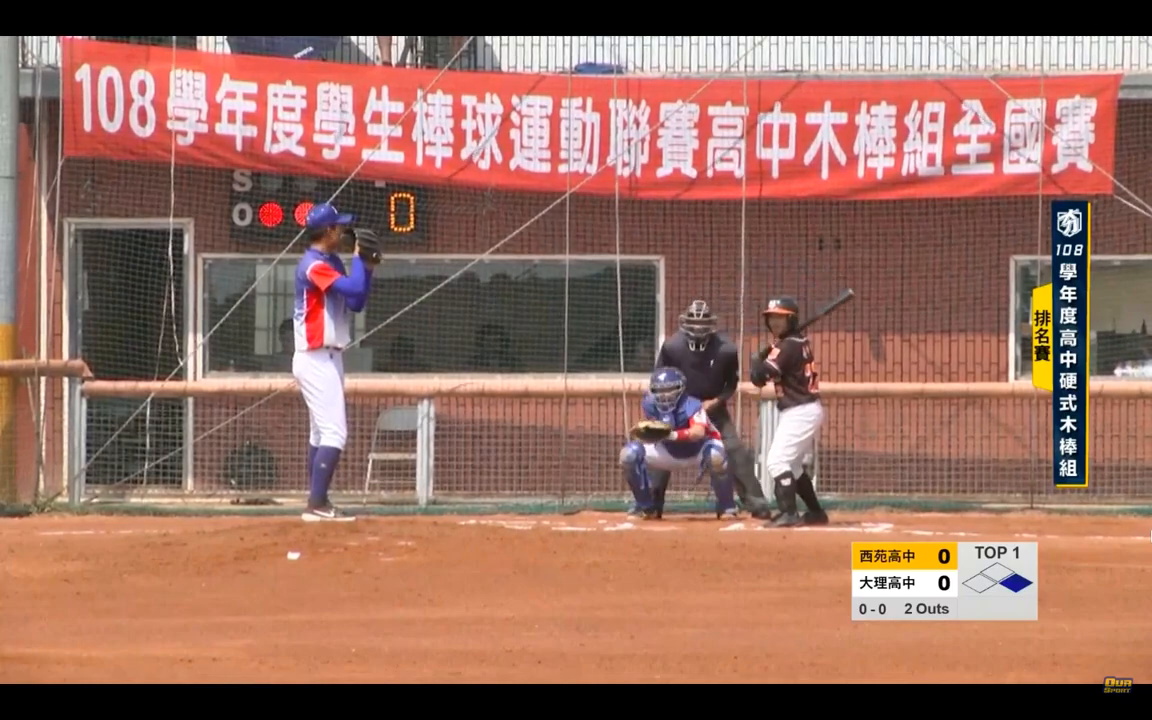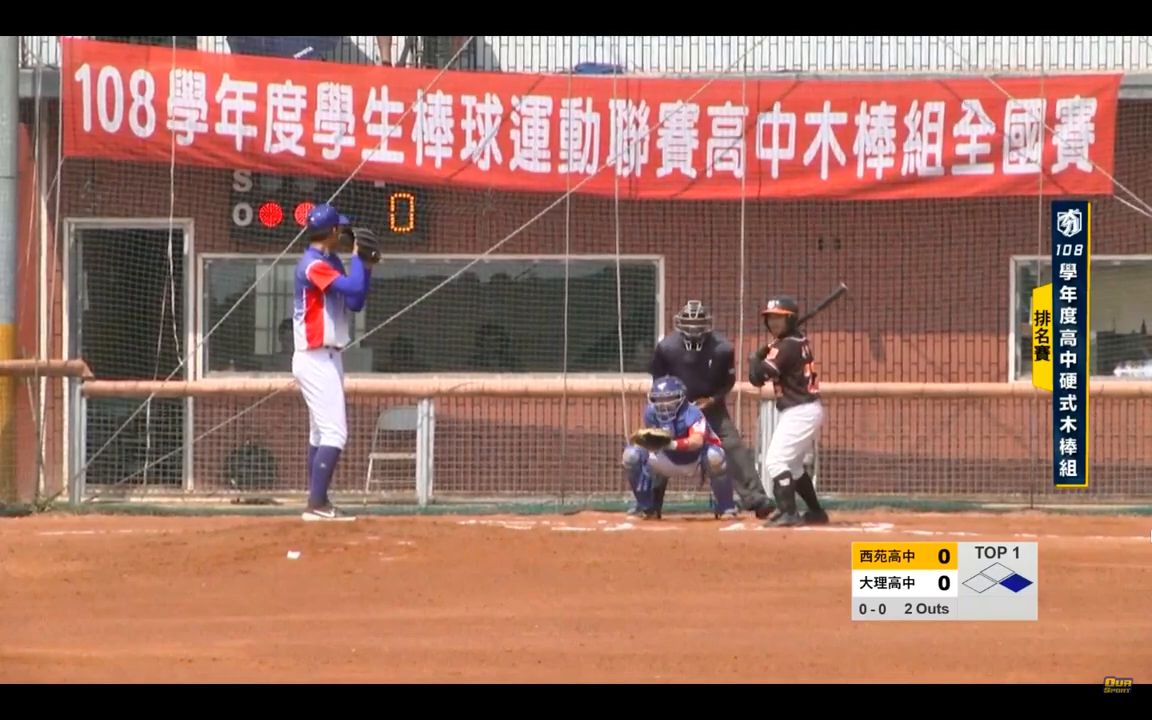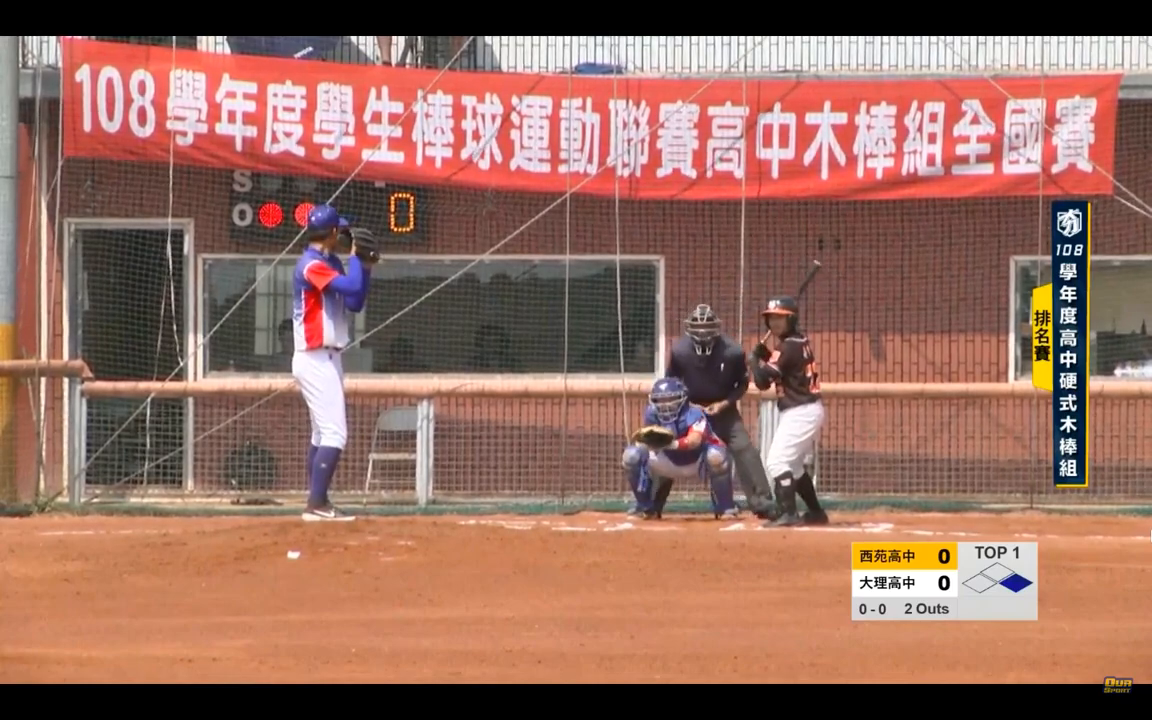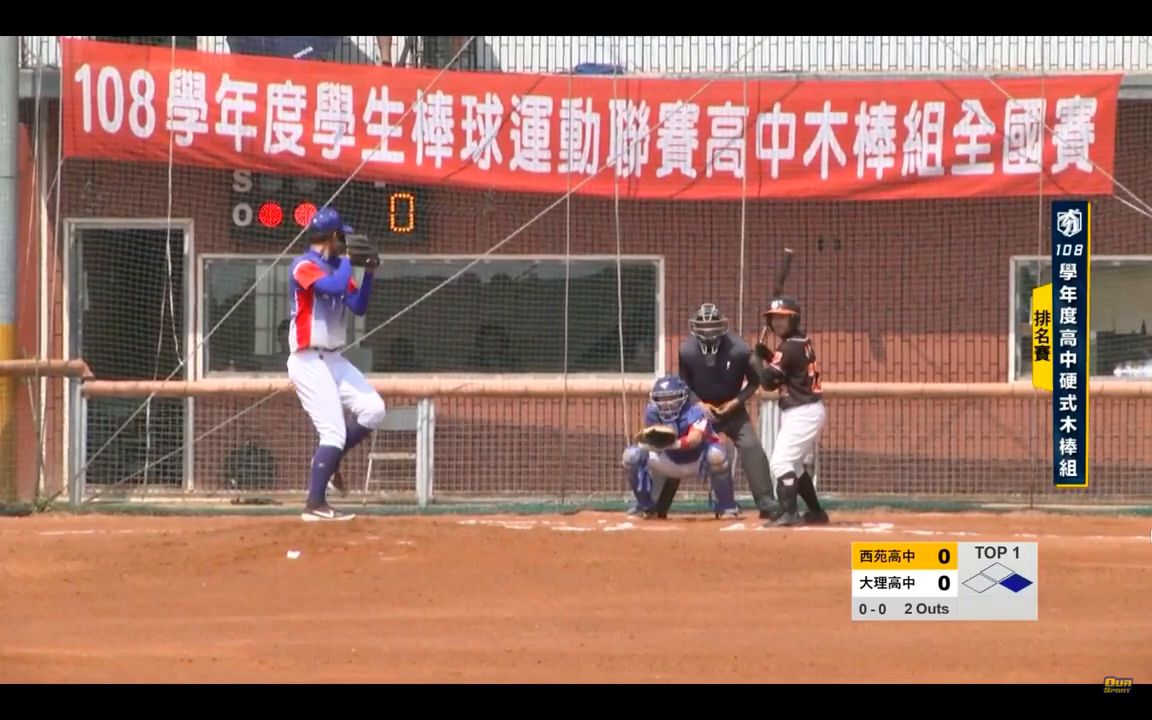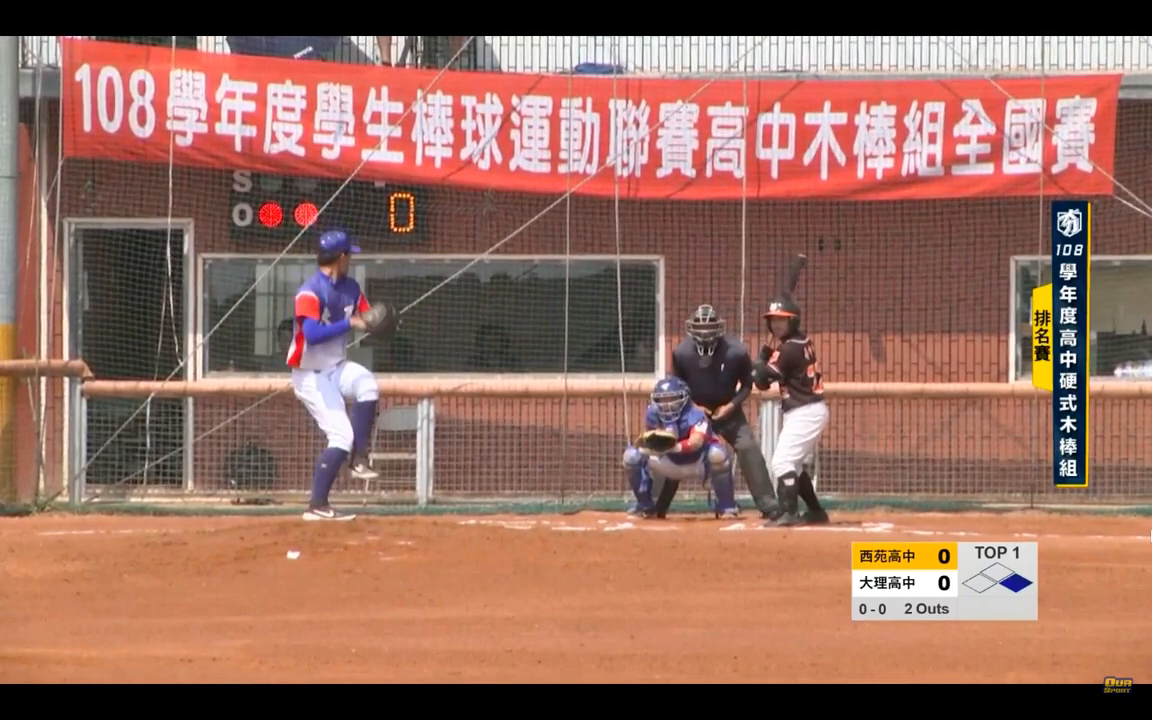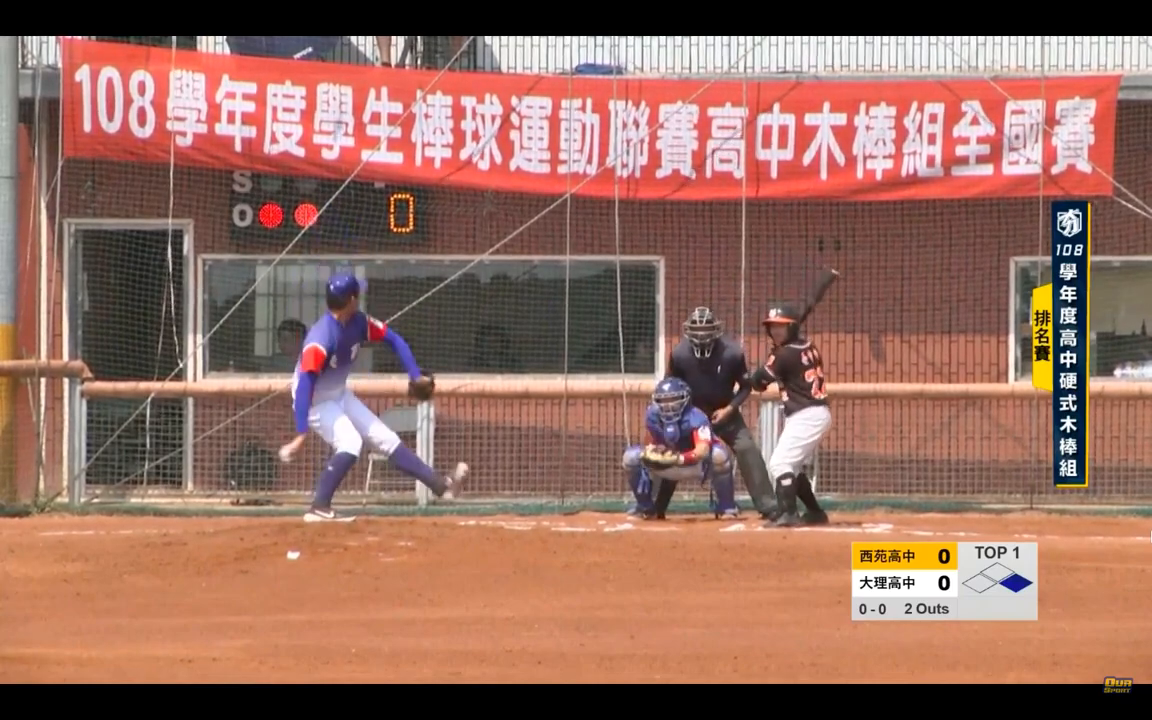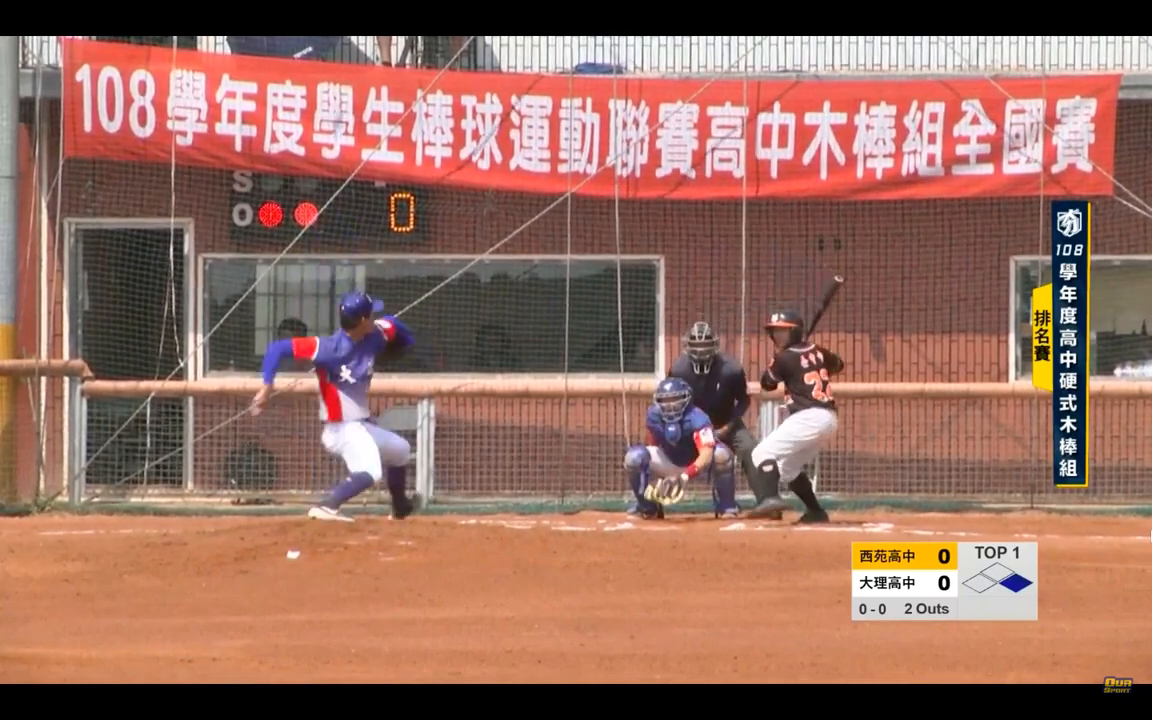
dt=0.2s
person 1, frame 1
left shoulder: (332, 263)
right shoulder: (314, 265)
left elbow: (356, 303)
right elbow: (354, 289)
left wrist: (367, 267)
right wrist: (357, 257)
left hip: (328, 359)
right hip: (316, 360)
left knee: (321, 433)
right knee: (334, 433)
left ankle: (319, 502)
right ankle: (316, 505)
person 1, frame 2
left shoulder: (331, 262)
right shoulder: (313, 264)
left elbow: (356, 303)
right elbow: (354, 288)
left wrist: (366, 267)
right wrist: (357, 257)
left hip: (327, 358)
right hip: (316, 360)
left knee: (321, 433)
right knee: (334, 433)
left ankle: (319, 502)
right ankle: (316, 505)
person 1, frame 3
left shoulder: (331, 262)
right shoulder: (310, 264)
left elbow: (355, 304)
right elbow: (352, 287)
left wrist: (365, 267)
right wrist: (355, 256)
left hip: (328, 359)
right hip: (315, 360)
left knee: (324, 434)
right knee: (335, 434)
left ankle: (319, 501)
right ankle: (316, 505)
person 1, frame 4
left shoulder: (337, 265)
right shoulder: (304, 265)
left elbow: (359, 307)
right elbow: (334, 288)
left wrist: (369, 273)
right wrist: (348, 261)
left hip: (333, 359)
right hip: (310, 362)
left knee: (374, 411)
right knee: (334, 433)
left ankle: (326, 463)
right ankle: (315, 506)
person 1, frame 5
left shoulder: (350, 286)
right shoulder: (310, 291)
left elbow: (366, 320)
right elbow: (313, 335)
right wrist: (350, 324)
left hip: (337, 367)
right hip: (310, 375)
left knee: (368, 387)
right knee: (341, 436)
left ankle: (358, 457)
right ankle: (317, 506)
person 1, frame 6
left shoulder: (360, 321)
right shoulder: (320, 339)
left elbow: (392, 338)
right elbow: (304, 386)
left wrist: (415, 375)
right wrist: (301, 434)
left hip: (339, 397)
right hip: (316, 403)
left knee: (386, 440)
right knee: (350, 445)
left ankle: (439, 483)
right ankle: (319, 508)
person 1, frame 7
left shoulder: (374, 335)
right shoulder: (327, 348)
left elbow: (399, 333)
right elbow: (277, 347)
right wrist: (267, 386)
left hip: (361, 424)
right hip: (343, 427)
left knee: (401, 450)
right knee: (370, 472)
left ankle: (401, 506)
right ankle: (327, 507)
person 2, frame 1
left shoulder: (787, 346)
right shoulder: (799, 341)
left elbow: (759, 377)
left wrist: (758, 359)
right wrist: (768, 357)
left hip: (799, 412)
right hip: (806, 410)
left knee: (777, 461)
right knee: (793, 465)
left ankle: (788, 513)
right ankle: (815, 511)
person 2, frame 2
left shoulder: (786, 346)
right shoulder: (800, 341)
left elbow: (757, 377)
left wrist: (757, 358)
right wrist: (768, 357)
left hip: (798, 412)
right hip: (808, 410)
left knee: (775, 461)
right knee: (793, 465)
left ankle: (788, 513)
right ankle: (816, 512)
person 2, frame 3
left shoulder: (787, 346)
right shoulder: (800, 341)
left elbow: (762, 380)
left wrist: (756, 357)
right wrist: (766, 356)
left hip: (799, 413)
right hip: (809, 410)
left knee: (777, 462)
right knee: (793, 465)
left ankle: (788, 514)
right ankle: (816, 512)
person 2, frame 4
left shoulder: (789, 346)
right shoulder: (801, 341)
left elbow: (769, 381)
right elbow: (784, 368)
left wrist: (757, 359)
right wrist: (766, 355)
left hip: (801, 412)
right hip: (808, 410)
left knee: (781, 462)
right knee: (794, 464)
left ankle: (788, 514)
right ankle: (816, 512)
person 2, frame 5
left shoulder: (788, 348)
right shoulder: (802, 342)
left elbow: (763, 381)
left wrist: (760, 360)
right wrist: (770, 356)
left hip: (804, 413)
right hip: (809, 411)
left knee: (782, 462)
right knee: (794, 464)
left ankle: (788, 514)
right ankle: (816, 512)
person 2, frame 6
left shoulder: (784, 354)
right shoulder: (808, 346)
left elbow: (757, 382)
left wrist: (768, 361)
left hip: (806, 416)
right hip: (816, 414)
left knee: (779, 463)
right knee: (791, 466)
left ankle: (788, 514)
right ankle: (815, 512)
person 2, frame 7
left shoulder: (784, 357)
right shoulder: (817, 350)
left elbow: (767, 384)
right elbow: (838, 365)
left hip: (809, 417)
right hip: (827, 418)
left knee: (763, 453)
right knee: (789, 467)
right ankle: (816, 511)
person 3, frame 1
left shoulder: (725, 349)
right shoulder: (672, 346)
left elbow: (732, 384)
left wrist: (715, 401)
left hip: (715, 405)
left knee: (736, 449)
left ankle: (756, 502)
right ankle: (653, 504)
person 3, frame 2
left shoulder: (722, 348)
right shoulder: (667, 346)
left elbow: (729, 381)
right elbow: (657, 375)
left wrist: (711, 400)
left hip: (711, 404)
left knee: (734, 448)
left ankle: (756, 499)
person 3, frame 3
left shoulder: (733, 351)
right shoulder: (680, 350)
left elbow: (743, 383)
left wrist: (725, 403)
left hip: (723, 409)
left knee: (744, 450)
left ankle: (763, 504)
person 3, frame 4
left shoulder: (740, 349)
right shoulder: (687, 350)
left elbow: (754, 382)
right elbow: (685, 383)
left wrist: (736, 402)
right wrist: (699, 404)
left hip: (732, 408)
right hip: (700, 407)
left knee: (752, 448)
left ankle: (767, 505)
right ankle: (657, 506)
person 3, frame 5
left shoulder: (736, 351)
right shoulder: (682, 352)
left elbow: (747, 384)
left wrist: (731, 405)
left hip: (728, 410)
left knee: (749, 449)
left ankle: (769, 506)
person 3, frame 6
left shoulder: (733, 352)
right shoulder: (679, 353)
left elbow: (746, 386)
left wrist: (730, 409)
left hip: (725, 411)
left knee: (747, 450)
left ankle: (768, 506)
person 3, frame 7
left shoulder: (731, 368)
right shoulder: (679, 368)
left elbow: (744, 400)
left wrist: (727, 427)
left hip: (727, 422)
left knee: (750, 451)
left ankle: (770, 503)
person 4, frame 1
left shoulder: (691, 405)
right shoulder: (650, 405)
left elbow: (699, 433)
left wrist: (673, 435)
left hip: (698, 449)
right hip: (669, 451)
left knee: (716, 456)
right knee: (629, 454)
left ankle: (726, 507)
right ankle: (645, 507)
person 4, frame 2
left shoulder: (692, 414)
right shoulder: (651, 413)
left elbow: (697, 442)
left wrist: (672, 444)
left hip: (698, 458)
right hip: (670, 459)
left knee: (714, 456)
right knee: (631, 455)
right ankle: (646, 508)
person 4, frame 3
left shoulder: (694, 415)
right shoulder: (652, 414)
left elbow: (695, 440)
left wrist: (673, 444)
left hip: (698, 462)
right hip: (670, 462)
left knee: (715, 455)
right knee: (631, 455)
left ankle: (726, 508)
right ankle: (646, 508)
person 4, frame 4
left shoulder: (695, 413)
right shoulder: (652, 413)
left elbow: (695, 438)
left wrist: (675, 444)
left hip: (698, 461)
right hip: (671, 461)
left knee: (716, 453)
right knee: (631, 455)
left ankle: (726, 507)
right ankle: (646, 507)
person 4, frame 5
left shoulder: (695, 415)
right shoulder: (652, 414)
left elbow: (696, 441)
left wrist: (676, 447)
left hip: (699, 463)
right hip: (670, 463)
left knee: (717, 453)
right knee: (632, 455)
left ankle: (726, 507)
right ankle: (646, 507)
person 4, frame 6
left shoulder: (696, 417)
right shoulder: (653, 415)
left elbow: (703, 451)
right elbow: (653, 445)
left wrist: (679, 459)
left hip: (698, 465)
right hip: (669, 465)
left knee: (719, 454)
right knee: (631, 456)
left ankle: (726, 507)
right ankle: (646, 508)
person 4, frame 7
left shoulder: (697, 418)
right shoulder: (654, 416)
left elbow: (706, 455)
right elbow: (653, 445)
left wrist: (684, 477)
left hip: (697, 465)
right hip: (670, 463)
left knee: (721, 453)
right knee: (634, 457)
left ankle: (726, 507)
right ankle: (646, 507)
